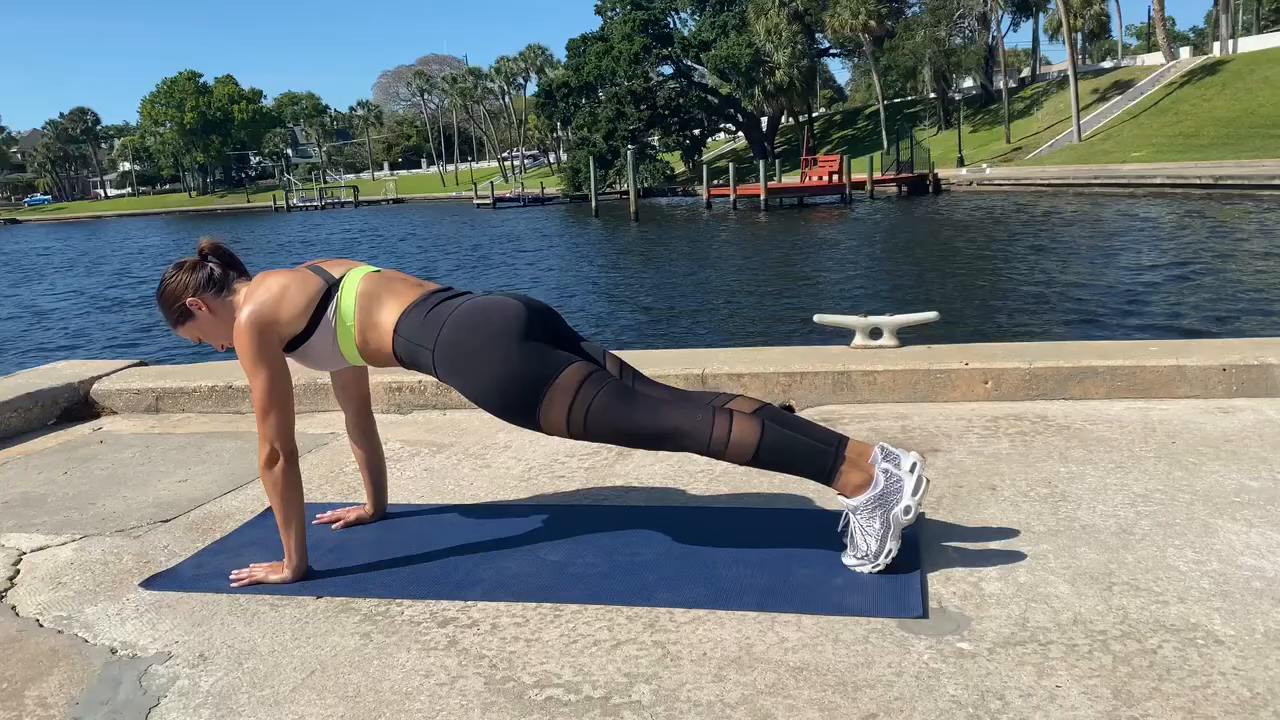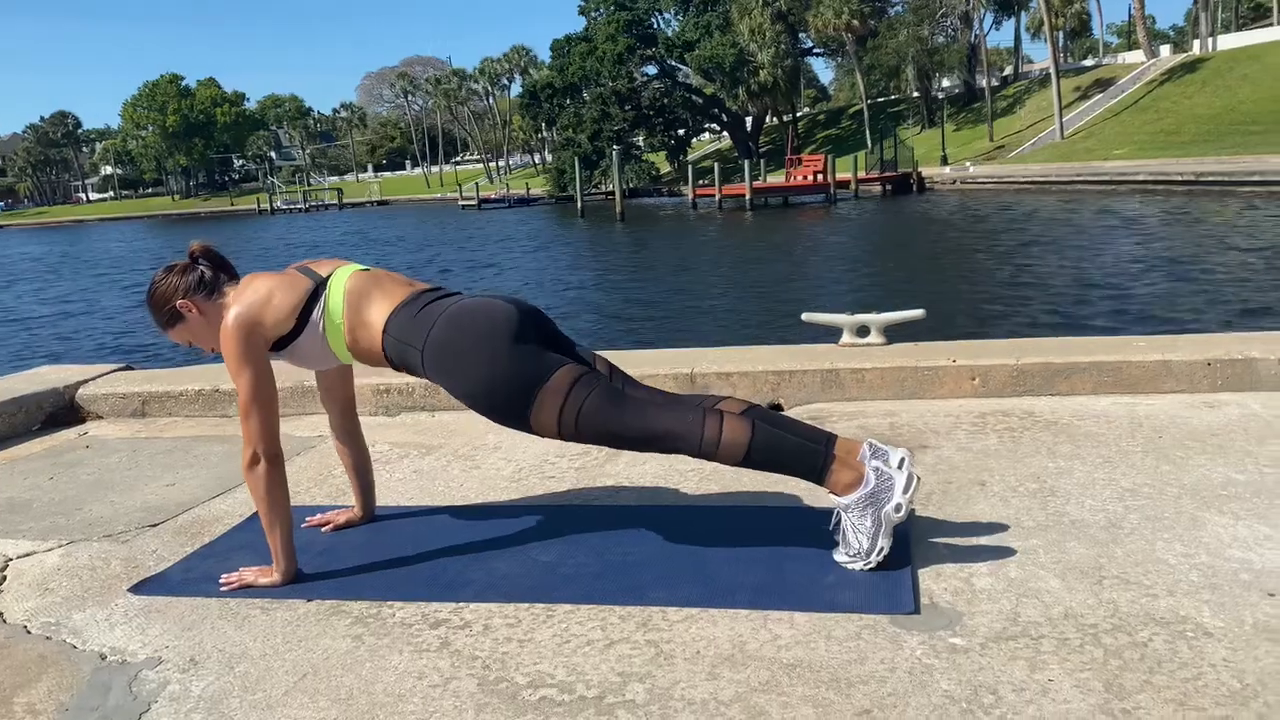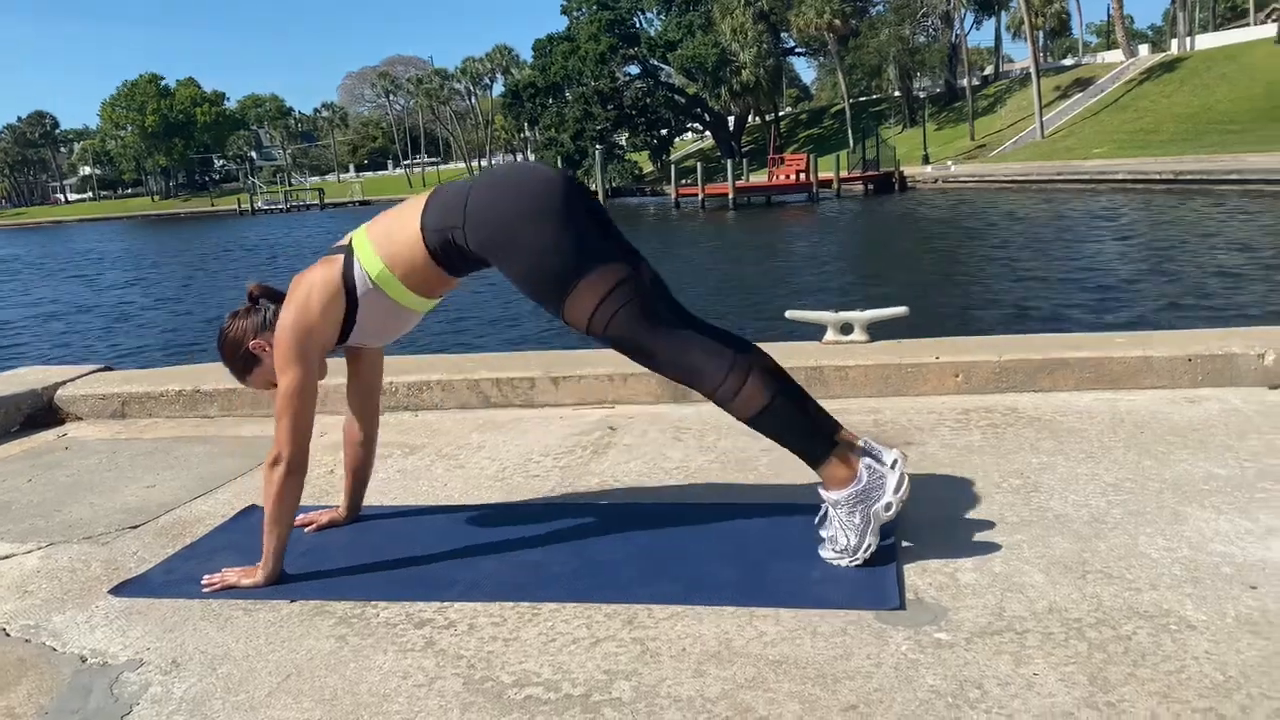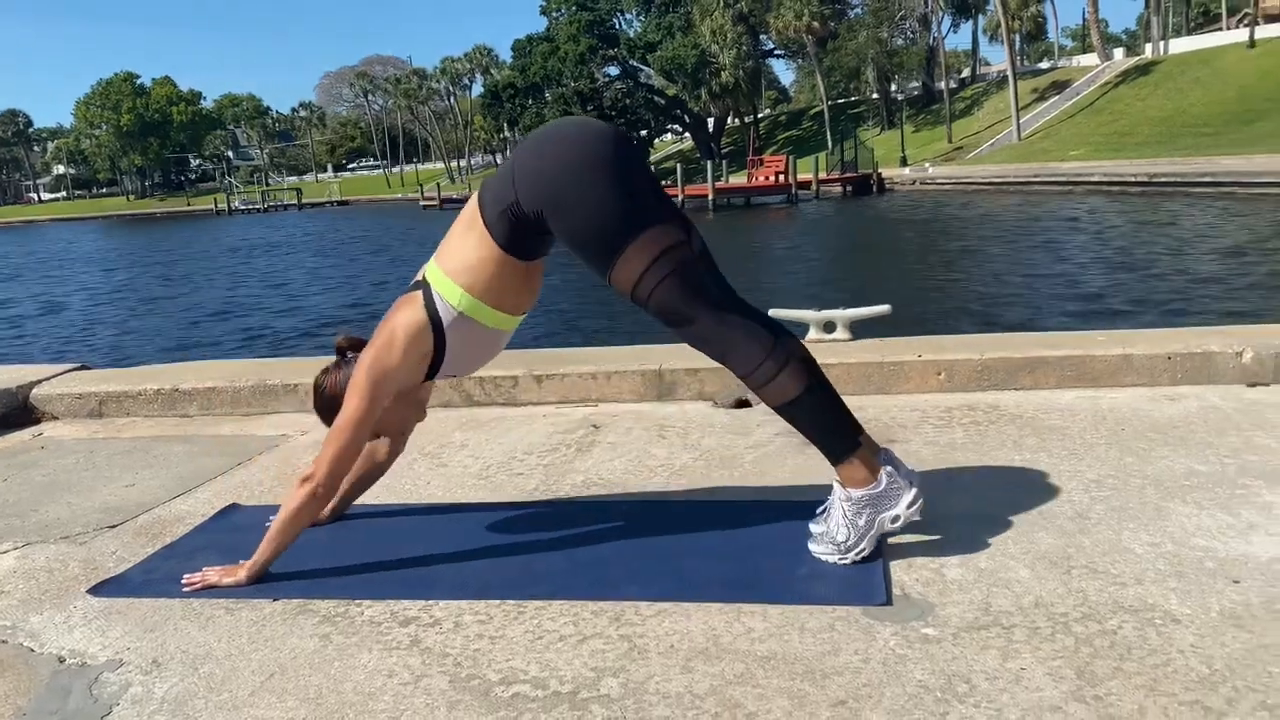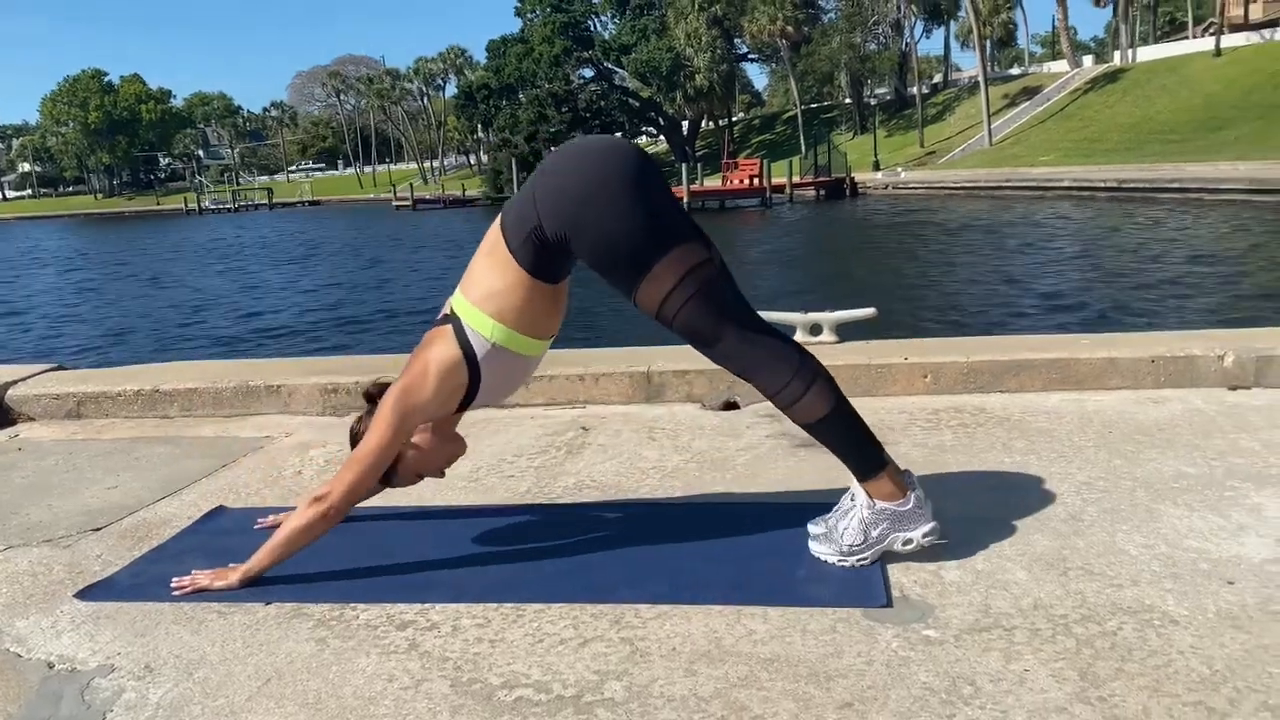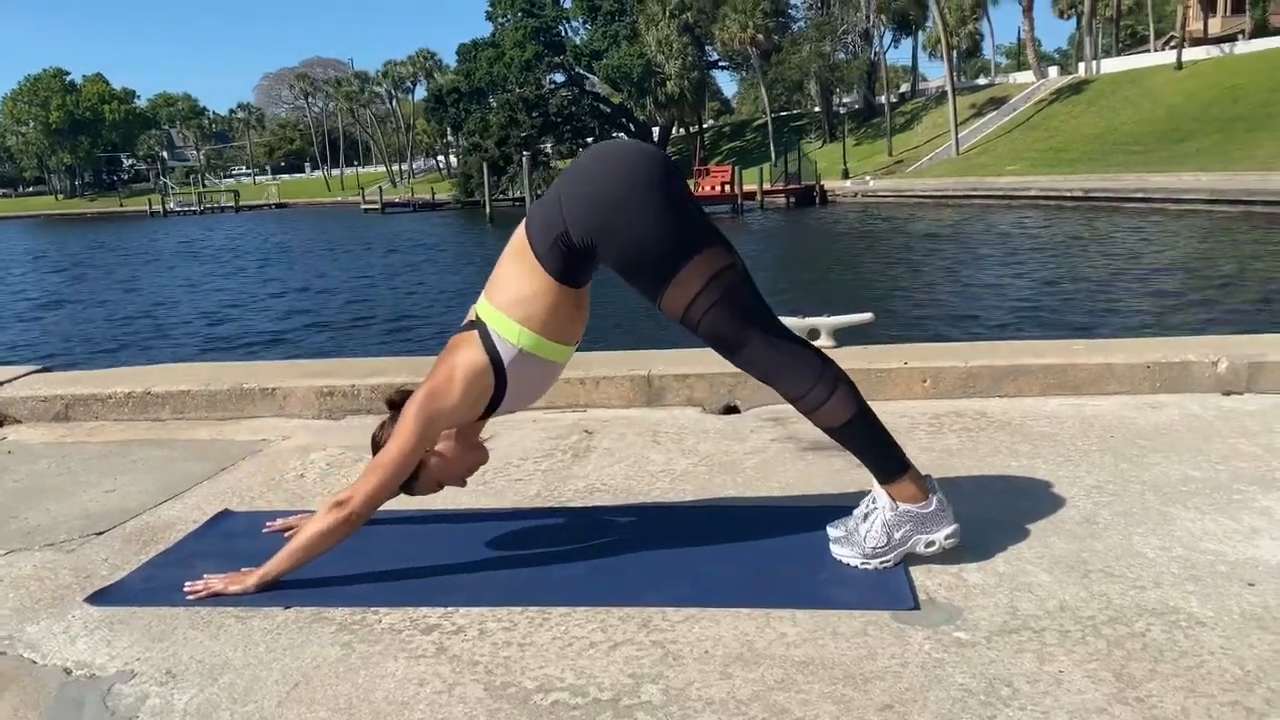
dt=0.4s
person 1, frame 1
left shoulder: (253, 316)
right shoulder: (306, 286)
left elbow: (277, 451)
right elbow: (356, 409)
left wrist: (292, 560)
right wrist: (375, 503)
left hip: (477, 349)
right hip: (499, 317)
left knee: (652, 418)
right knee: (659, 402)
left ankle: (861, 472)
right ankle: (866, 464)
person 1, frame 2
left shoulder: (240, 316)
right shoulder: (292, 295)
left elbow: (261, 454)
right elbow: (342, 412)
left wrist: (280, 564)
right wrist: (363, 506)
left hip: (472, 345)
right hip: (484, 321)
left knee: (644, 422)
right knee: (646, 404)
left ankle: (854, 470)
right ankle: (853, 461)
person 1, frame 3
left shoulder: (304, 318)
right shoulder: (346, 310)
left elbow: (284, 458)
right elbow: (362, 418)
left wrist: (267, 566)
right wrist: (349, 506)
left hip: (509, 213)
right hip: (525, 198)
left knee: (663, 342)
right knee: (675, 332)
left ankle: (847, 474)
right ankle: (849, 454)
person 1, frame 4
left shoulder: (388, 361)
right shoulder: (406, 352)
left elbow: (318, 477)
right elbow: (379, 454)
left wrist: (251, 567)
right wrist: (330, 509)
left hip: (563, 170)
right hip: (573, 165)
left knee: (709, 319)
right knee: (717, 313)
left ankle: (867, 478)
right ankle: (863, 467)
person 1, frame 5
left shoulder: (421, 393)
right shoulder: (438, 381)
left elbow: (331, 497)
left wrist: (243, 572)
right wrist: (310, 513)
left hip: (585, 192)
right hip: (593, 184)
left knee: (730, 336)
right knee: (732, 332)
left ankle: (892, 498)
right ankle: (877, 485)
person 1, frame 6
left shoulder: (445, 400)
right shoulder: (459, 385)
left elbow: (356, 503)
left wrist: (258, 576)
right wrist: (327, 517)
left hip: (609, 200)
right hip: (613, 190)
left knee: (754, 341)
right knee: (752, 340)
left ankle: (913, 501)
right ankle: (896, 490)
